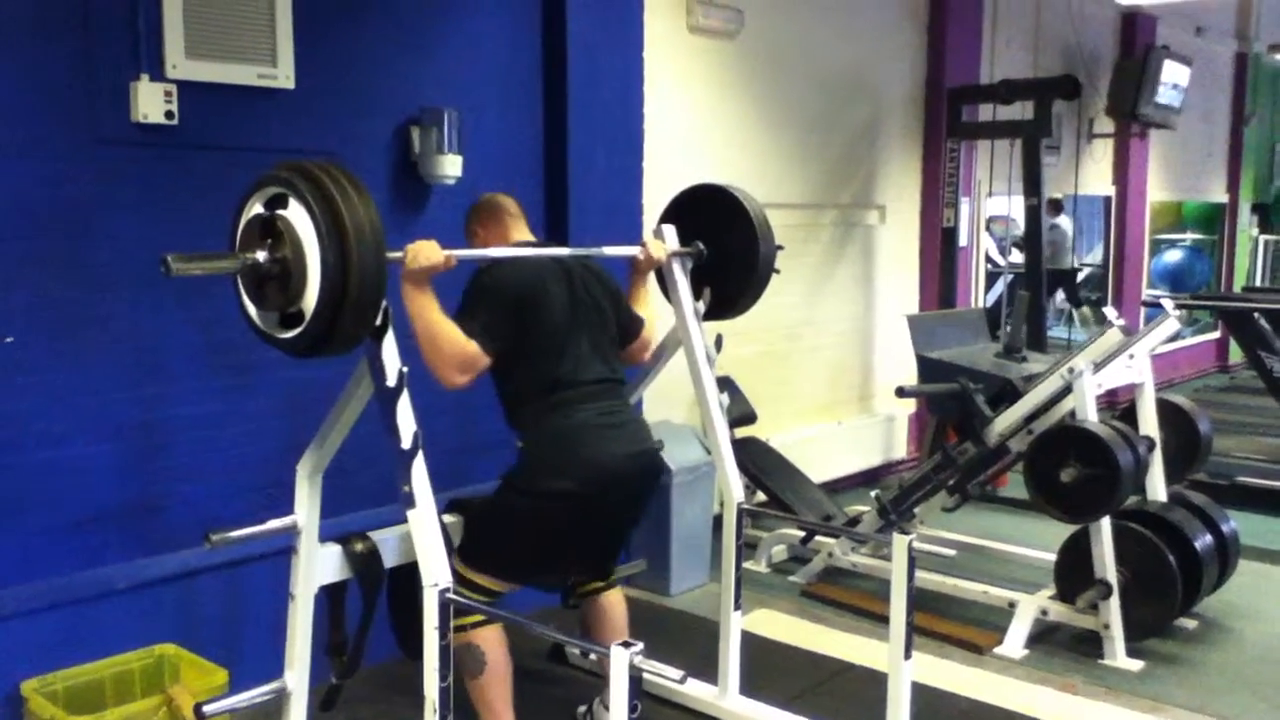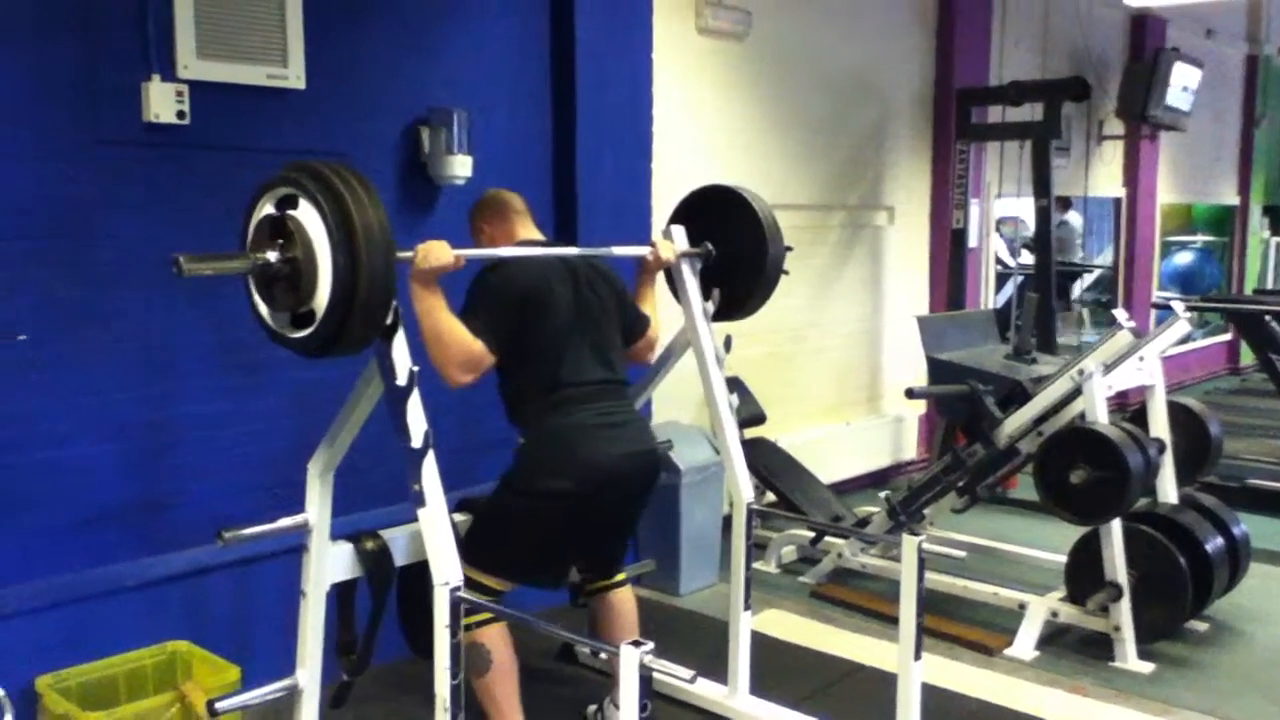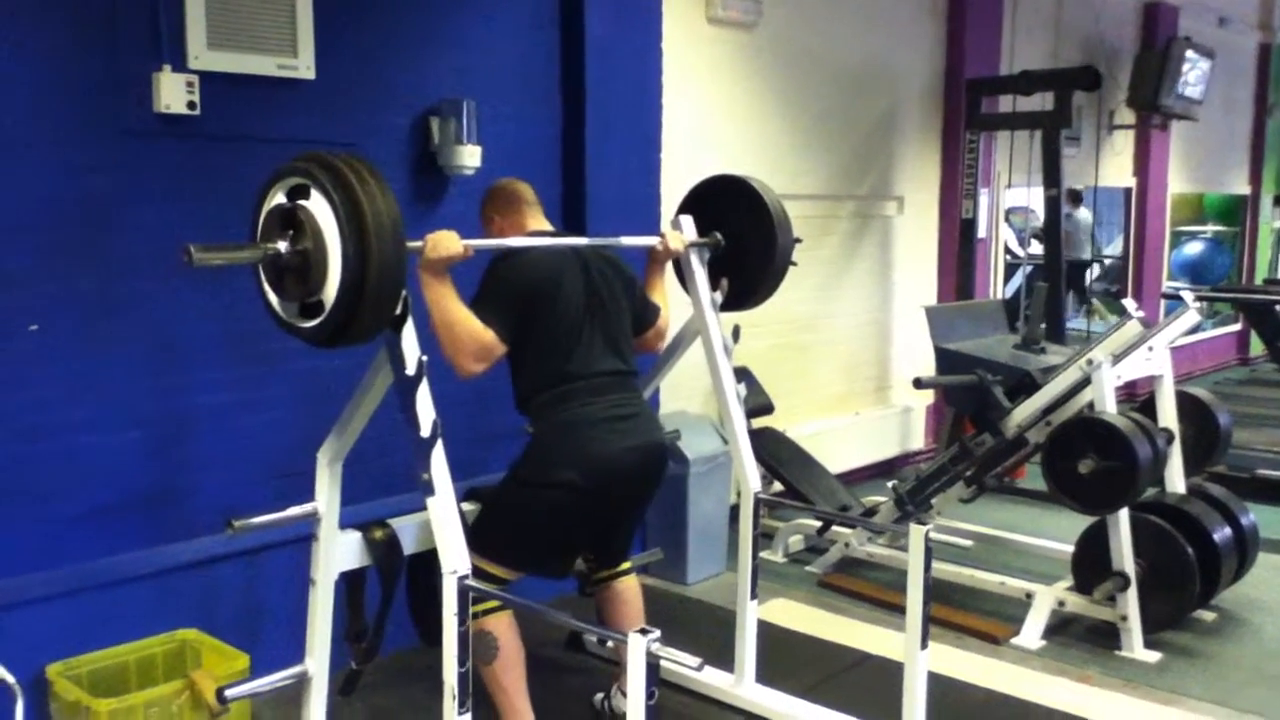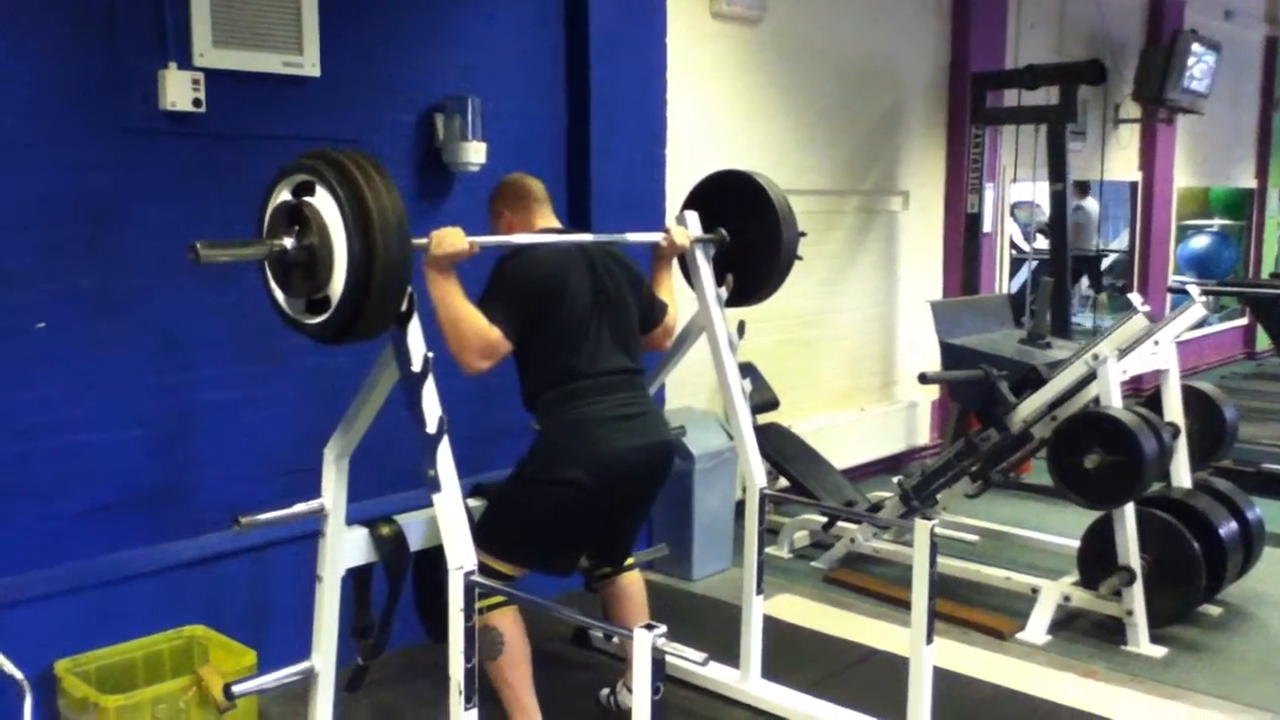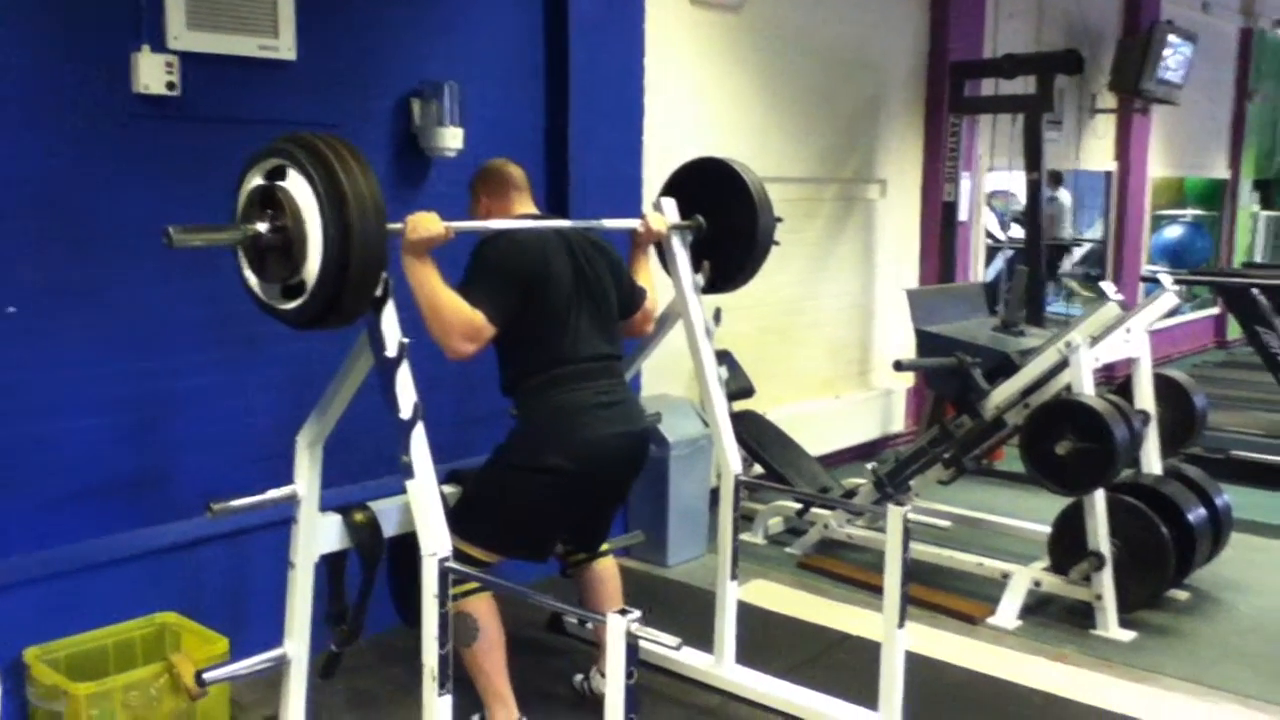
dt=0.3s
person 1, frame 1
left shoulder: (499, 278)
right shoulder: (591, 271)
left elbow: (456, 367)
right elbow: (640, 348)
left wrist: (416, 286)
right wrist: (642, 275)
left hip: (568, 462)
right hip: (639, 452)
left knee: (465, 595)
right knee: (594, 575)
person 1, frame 2
left shoulder: (504, 277)
right shoulder: (596, 270)
left elbow: (460, 366)
right elbow: (643, 347)
left wrist: (425, 285)
right wrist: (650, 276)
left hip: (566, 459)
right hip: (637, 449)
left knee: (471, 593)
right knee: (603, 570)
person 1, frame 3
left shoulder: (515, 267)
right shoulder: (606, 261)
left elbow: (471, 355)
right elbow: (653, 337)
left wrist: (434, 275)
right wrist: (659, 265)
left hip: (575, 450)
right hip: (644, 440)
left knee: (477, 581)
right knee: (609, 558)
person 1, frame 4
left shoulder: (523, 265)
right shoulder: (614, 258)
left elbow: (478, 353)
right elbow: (662, 335)
left wrist: (440, 274)
right wrist: (665, 262)
left hip: (582, 449)
right hip: (651, 439)
left knee: (483, 577)
right knee: (611, 556)
person 1, frame 5
left shoulder: (504, 249)
right shoulder: (593, 244)
left elbow: (462, 338)
right elbow: (642, 320)
left wrist: (417, 257)
right wrist: (644, 248)
left hip: (561, 436)
right hip: (627, 427)
left knee: (458, 563)
right knee: (586, 542)
right ankle: (612, 673)
